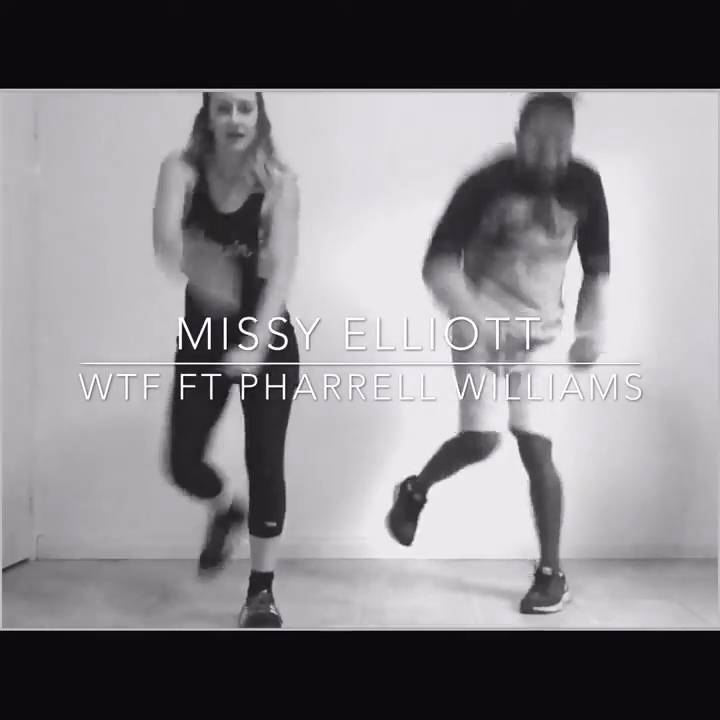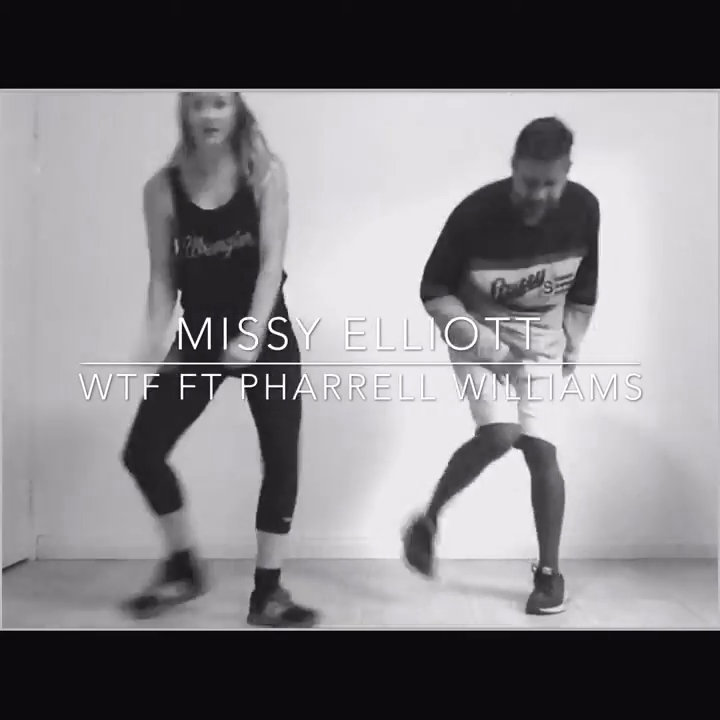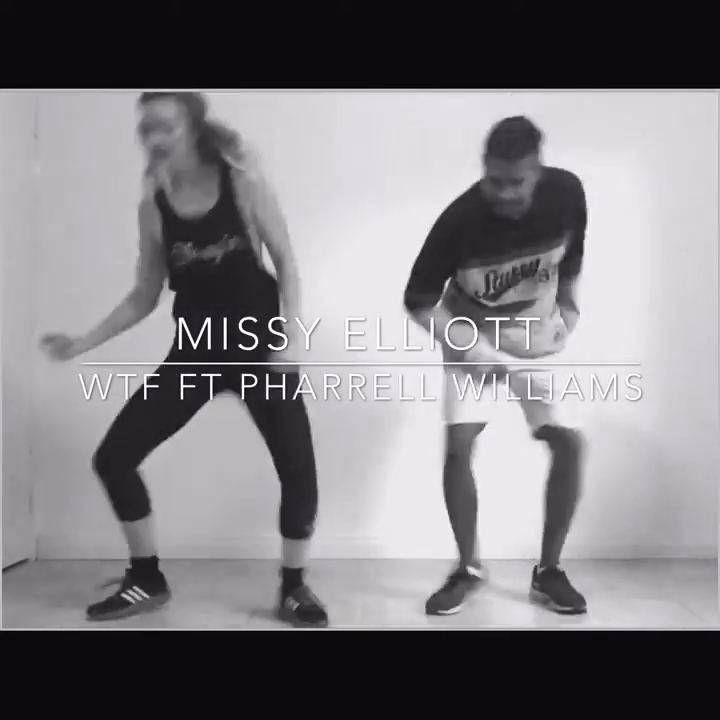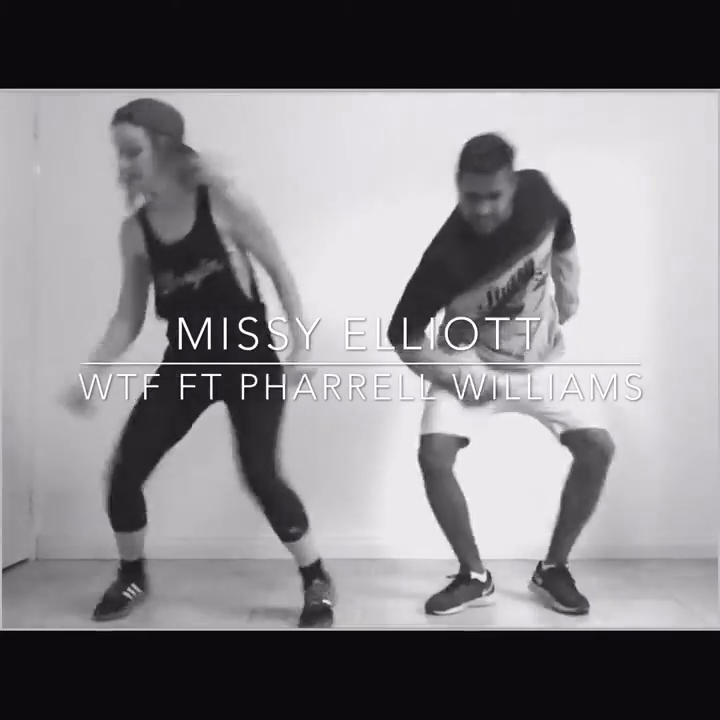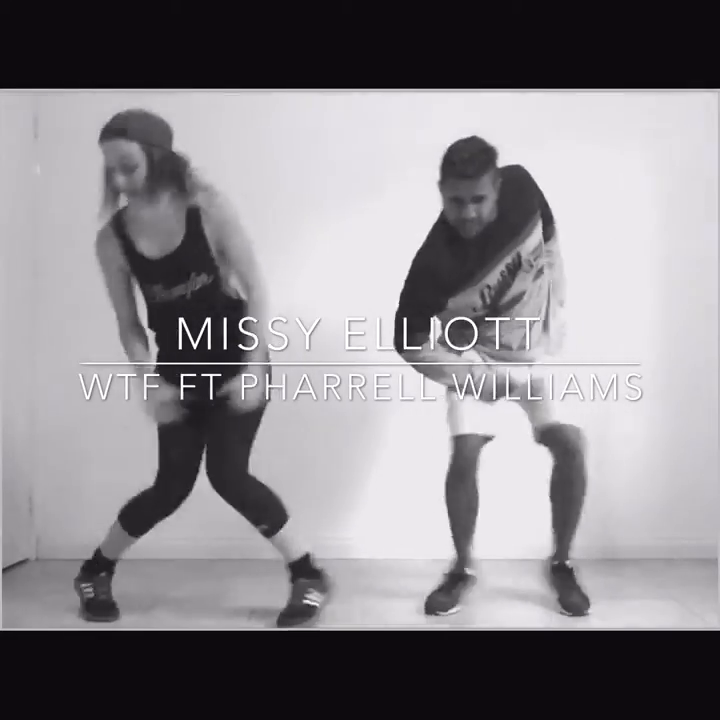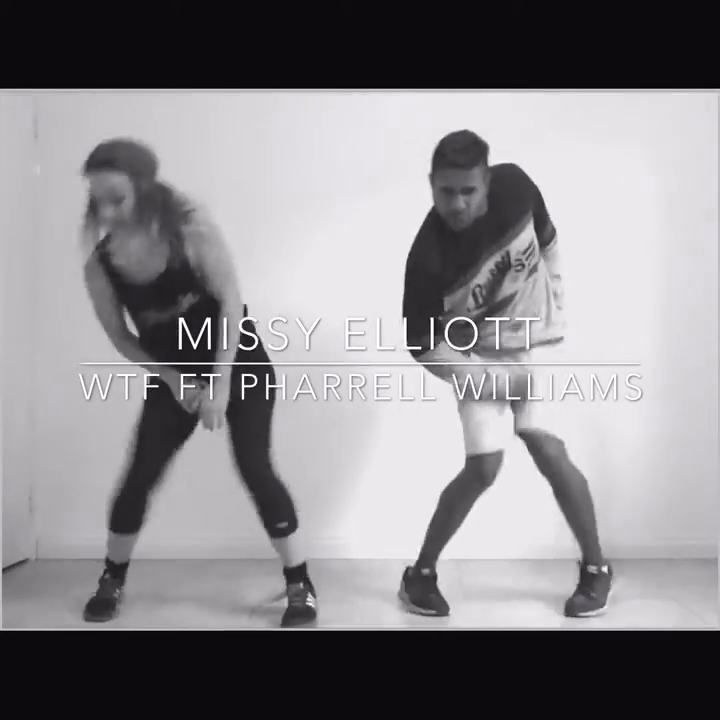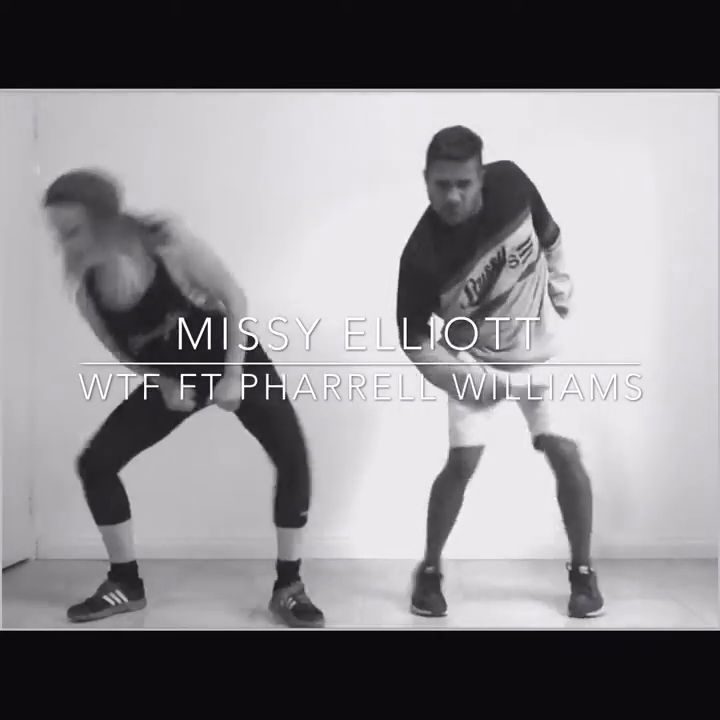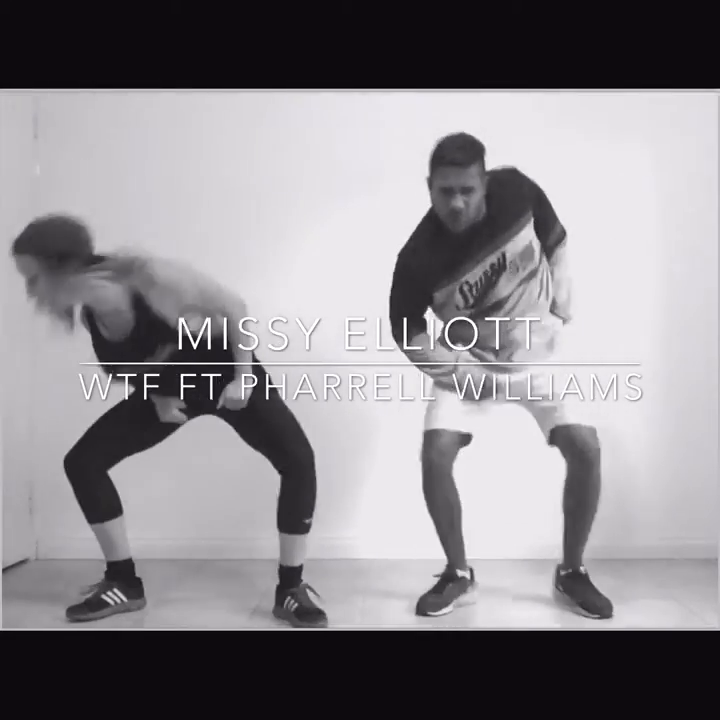
dt=0.1s
person 1, frame 1
left shoulder: (278, 183)
right shoulder: (180, 171)
left elbow: (281, 269)
right elbow: (164, 241)
left wrist: (255, 345)
right wrist: (198, 267)
left hip: (265, 339)
right hip: (202, 339)
left knee: (266, 462)
right knee: (182, 464)
left ankle: (261, 590)
right ankle: (226, 511)
person 1, frame 2
left shoulder: (263, 174)
right shoulder: (162, 189)
left elbow: (272, 262)
right elbow: (162, 277)
left wrist: (249, 333)
right wrist: (153, 335)
left hip: (263, 335)
right hip: (198, 339)
left knee: (281, 459)
right knee: (141, 452)
left ankle: (267, 590)
right ankle: (183, 570)
person 1, frame 3
left shoulder: (243, 180)
right shoulder: (153, 208)
left elbow: (286, 261)
right elbow: (145, 296)
left wrist: (292, 333)
right wrist: (85, 342)
left hip: (258, 346)
right hip: (191, 351)
left knee: (298, 467)
right knee: (114, 456)
left ankle: (294, 585)
right ankle: (147, 577)
person 1, frame 4
left shoulder: (220, 200)
right shoulder: (132, 231)
left elbow: (278, 269)
right elbow: (128, 316)
left wrist: (301, 343)
right wrist: (88, 374)
left hip: (249, 358)
right hip: (185, 364)
left knee: (260, 473)
right knee: (126, 472)
left ankle: (316, 577)
right ankle: (131, 573)
person 1, frame 5
left shoulder: (209, 209)
right shoulder: (111, 240)
left elbow: (256, 290)
right elbow: (128, 324)
left wrist: (253, 366)
right wrist: (149, 380)
left hip: (239, 359)
right hip: (180, 367)
left knee: (226, 474)
right knee: (171, 487)
left ankle: (307, 576)
right ankle: (96, 571)
person 1, frame 6
left shoulder: (190, 226)
right shoulder: (97, 268)
left elbow: (231, 304)
right elbow: (124, 339)
left wrist: (220, 382)
right wrist: (170, 381)
left hip: (238, 364)
right hip: (175, 375)
left knee: (253, 468)
right knee: (139, 479)
left ankle: (297, 582)
right ankle: (113, 574)
person 1, frame 7
left shoulder: (170, 245)
right shoulder: (88, 292)
left elbow: (234, 297)
right elbow: (122, 349)
left wrist: (235, 371)
right wrist: (162, 382)
left hip: (236, 362)
right hip: (170, 379)
left knee: (292, 455)
right knee: (94, 462)
left ankle: (288, 584)
right ankle: (125, 581)
person 1, frame 8
left shoulder: (149, 277)
right shoulder: (84, 313)
left elbow: (234, 307)
right elbow: (127, 367)
left wrist: (243, 376)
right wrist: (157, 396)
left hip: (231, 376)
right hip: (168, 389)
left knee: (298, 461)
right knee: (82, 461)
left ankle: (290, 588)
right ankle: (123, 582)
person 2, frame 1
left shoulder: (585, 183)
right shoulder: (483, 186)
left elbow: (595, 261)
right elbow: (436, 265)
left wrist: (589, 328)
right wrist: (470, 315)
left hip: (536, 335)
right hip: (479, 330)
left knee: (536, 448)
right knee: (482, 439)
left ankle: (550, 572)
right ankle: (414, 490)
person 2, frame 2
left shoulder: (583, 209)
right shoulder: (474, 215)
left elbow: (584, 286)
right elbow: (433, 291)
left wrist: (573, 343)
right wrist: (476, 341)
left hip: (539, 348)
right hip: (480, 343)
left knee: (541, 449)
right knee: (498, 434)
left ankle: (548, 571)
right ankle: (427, 519)
person 2, frame 3
left shoulder: (566, 192)
right shoulder: (459, 219)
right elbow: (419, 302)
left wrist: (567, 316)
right wrist: (476, 351)
left hip: (536, 345)
right hip: (473, 345)
left knee: (570, 444)
right knee: (459, 444)
left ankle: (549, 570)
right ankle: (468, 568)
person 2, frame 4
left shoulder: (538, 190)
right shoulder: (445, 255)
left elbow: (565, 247)
right elbow: (403, 338)
left wrist: (568, 304)
right wrist: (460, 380)
left hip: (534, 360)
right hip: (468, 364)
left knee: (597, 446)
right knee: (434, 455)
left ankle: (552, 570)
right ankle: (474, 576)
person 2, frame 5
left shoulder: (523, 187)
right shoulder: (435, 259)
right elbow: (410, 341)
left wrist: (555, 301)
right wrist: (482, 377)
left hip: (537, 348)
right hip: (473, 359)
left knee: (570, 445)
right knee: (466, 456)
left ankle: (562, 564)
right ankle: (460, 570)
person 2, frame 6
left shoulder: (515, 184)
right shoulder: (427, 257)
left elbow: (547, 239)
right elbow: (421, 344)
left wrist: (553, 293)
right wrist: (489, 378)
left hip: (538, 343)
right hip: (478, 361)
left knee: (549, 451)
right knee: (483, 467)
left ankle: (596, 569)
right ankle: (422, 571)
person 2, frame 7
left shoulder: (511, 181)
right shoulder: (421, 255)
left elbow: (550, 239)
right elbow: (415, 342)
left wrist: (561, 295)
right wrist: (479, 380)
left hip: (538, 350)
right hip: (474, 362)
left knee: (564, 454)
right knee: (462, 462)
left ankle: (583, 570)
right ankle: (429, 570)
person 2, frame 8
left shoulder: (516, 188)
right shoulder: (417, 255)
left elbow: (553, 241)
right elbow: (407, 334)
left wrist: (559, 301)
right wrist: (466, 373)
left hip: (536, 352)
right hip: (468, 361)
left knee: (584, 447)
right knee: (436, 453)
left ankle: (572, 573)
right ankle: (458, 573)
